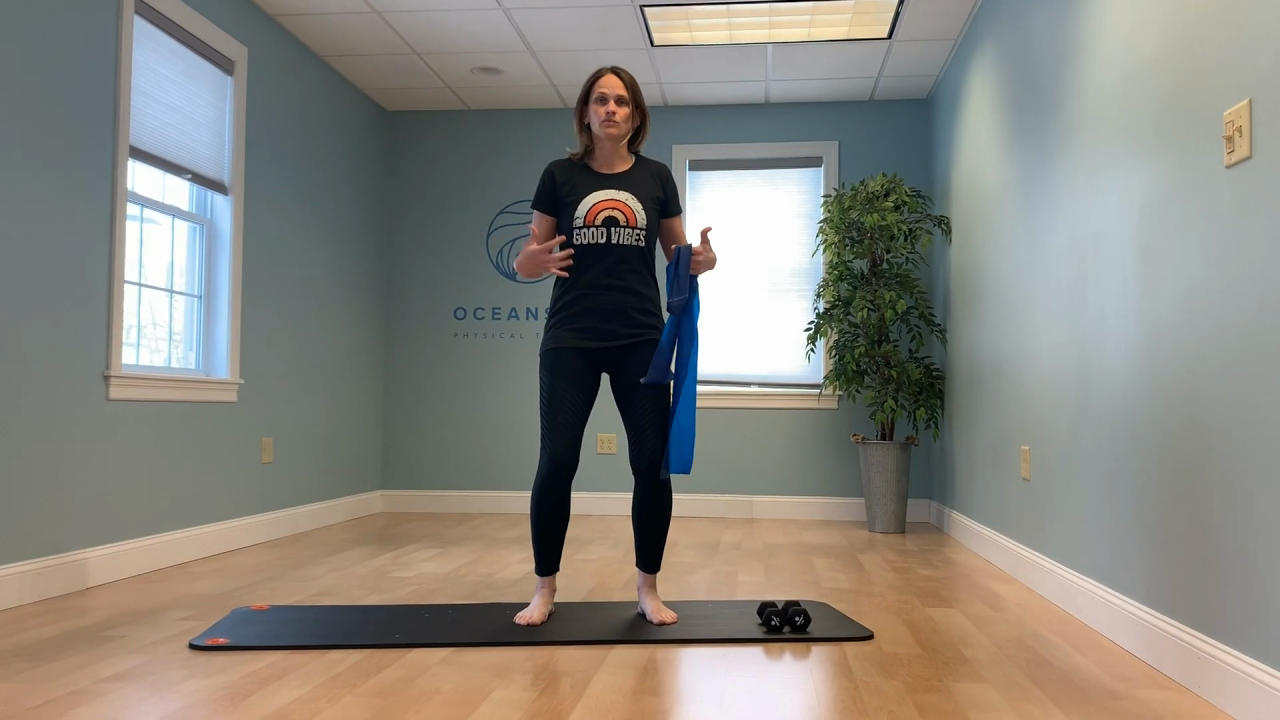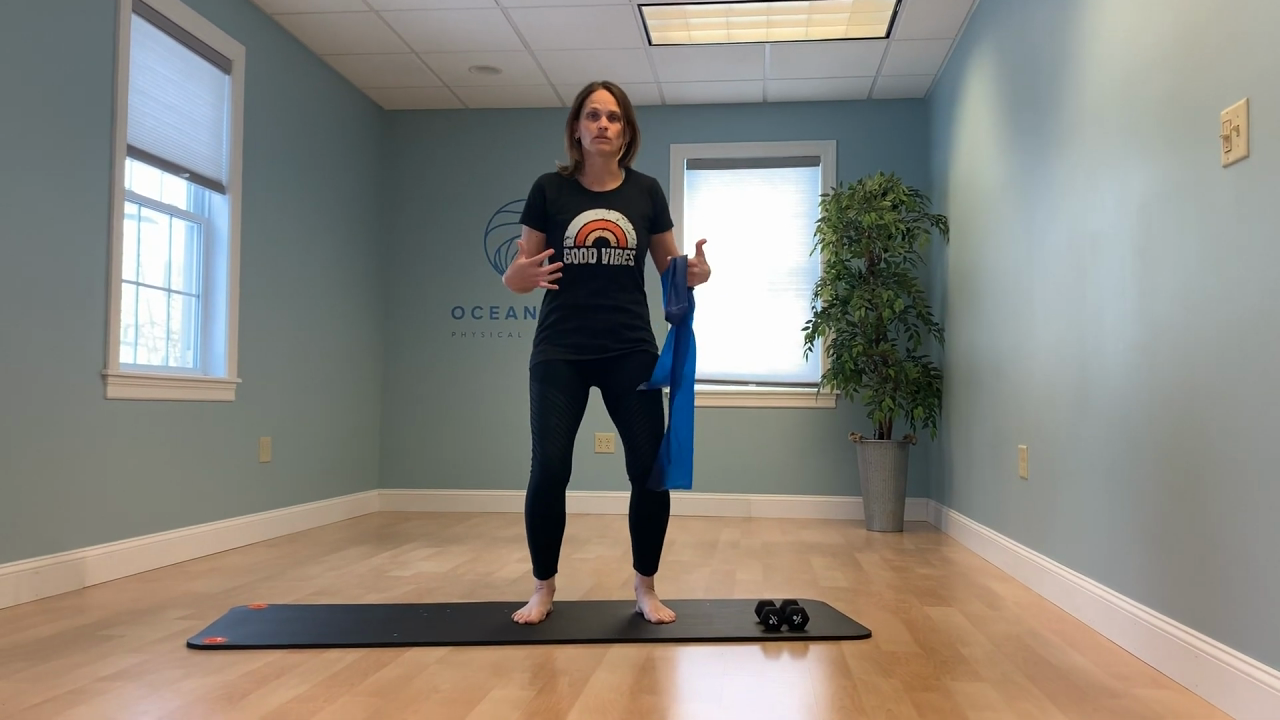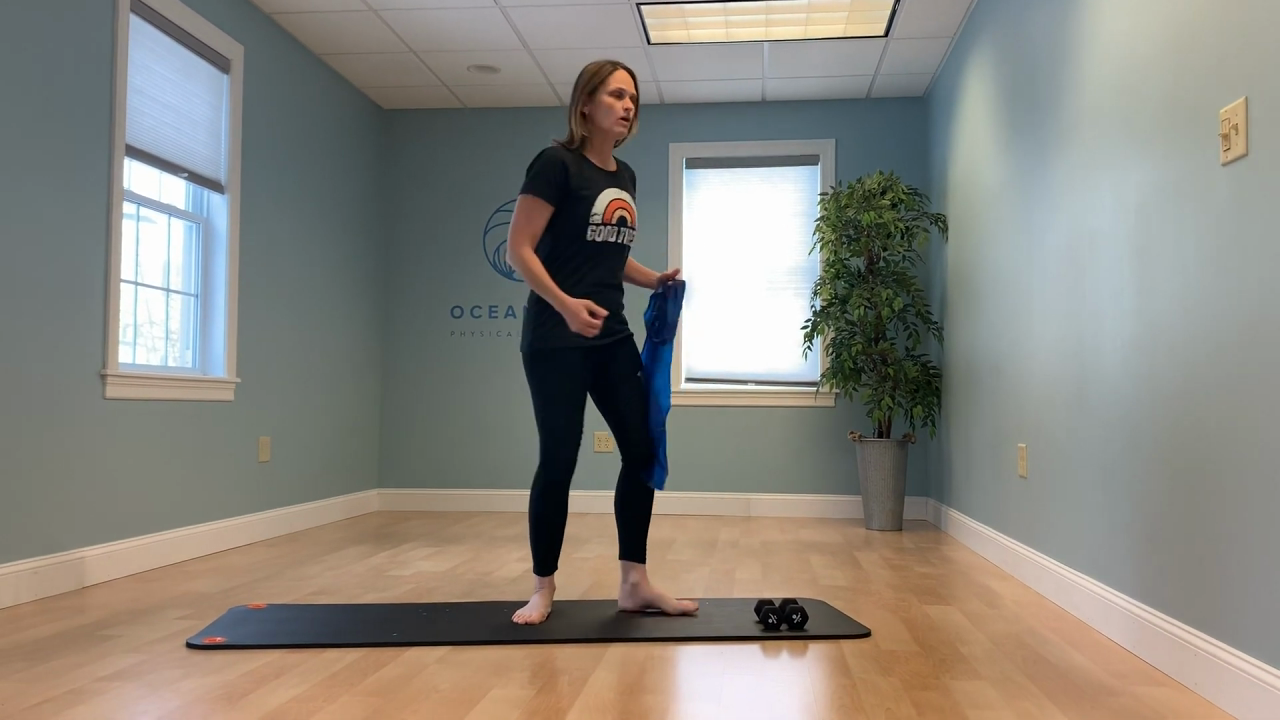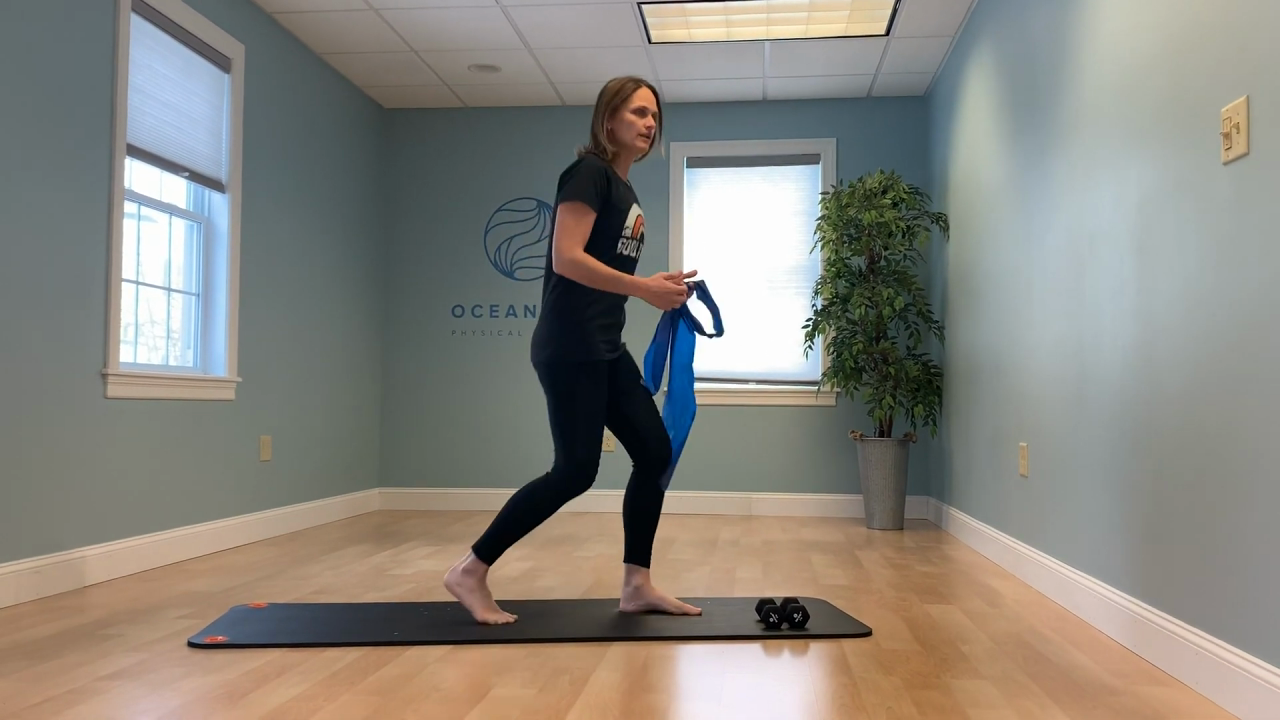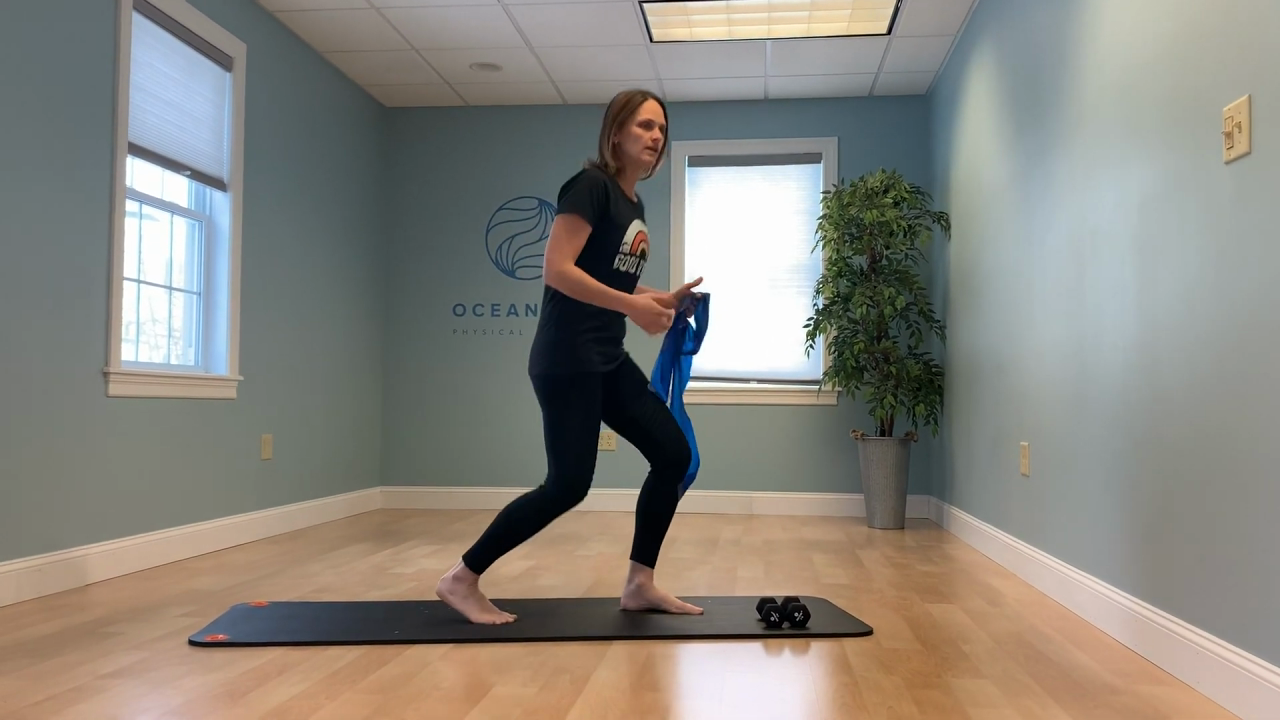
dt=0.4s
person 1, frame 1
left shoulder: (656, 177)
right shoulder: (560, 175)
left elbow: (677, 251)
right elbow: (532, 258)
left wrist: (703, 260)
right wrist: (528, 262)
left hip: (639, 339)
right hip: (570, 339)
left knee: (653, 463)
right knee: (556, 461)
left ankle: (648, 589)
right ankle: (544, 589)
person 1, frame 2
left shoulder: (646, 192)
right shoulder: (550, 190)
left elbow: (667, 264)
right elbow: (519, 272)
left wrist: (695, 270)
right wrist: (519, 278)
left hip: (630, 351)
right hip: (559, 352)
left knee: (650, 468)
right knee: (548, 468)
left ankle: (645, 588)
right ankle: (543, 588)
person 1, frame 3
left shoulder: (624, 175)
right shoulder: (555, 163)
right elbow: (519, 249)
left wrist: (655, 279)
right wrist: (563, 304)
left hip: (611, 337)
right hip: (555, 338)
left knee: (642, 450)
right knee: (559, 457)
left ankle: (635, 583)
right ankle: (543, 589)
person 1, frame 4
left shoulder: (624, 187)
right shoulder: (590, 172)
right elbow: (567, 259)
left wrist: (658, 290)
right wrist: (644, 289)
left hip: (603, 347)
right hip: (570, 346)
left knee: (654, 451)
right knee: (575, 470)
left ankle: (636, 584)
right ankle: (471, 571)
person 1, frame 5
left shoulder: (635, 204)
right shoulder: (590, 186)
right elbow: (556, 268)
left wrist: (666, 301)
right wrist: (633, 307)
left hip: (610, 361)
right hip: (567, 359)
left knee: (674, 455)
right knee: (568, 485)
left ankle: (639, 584)
right ankle: (461, 579)
